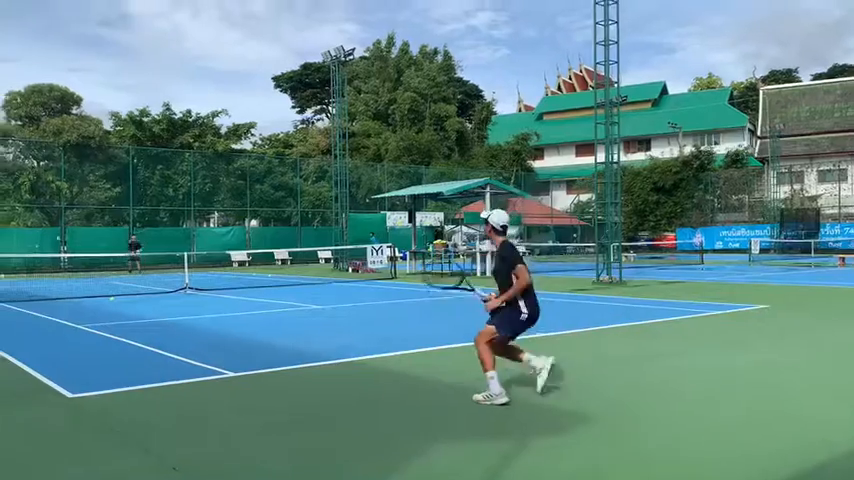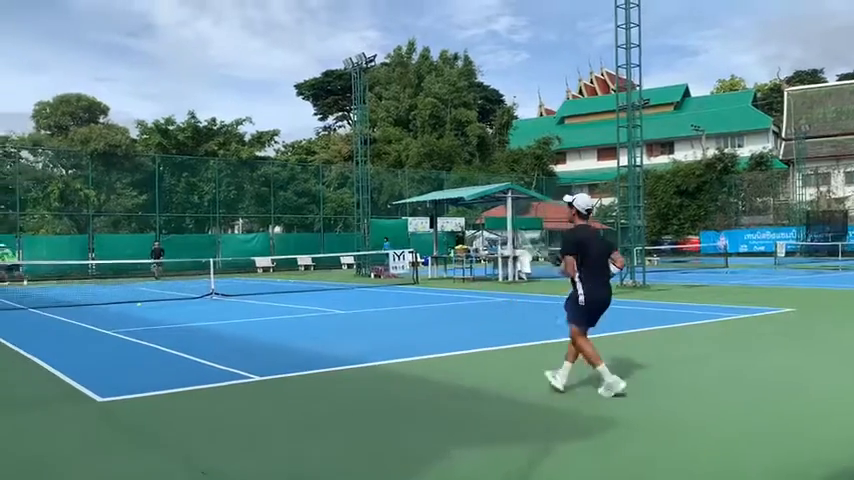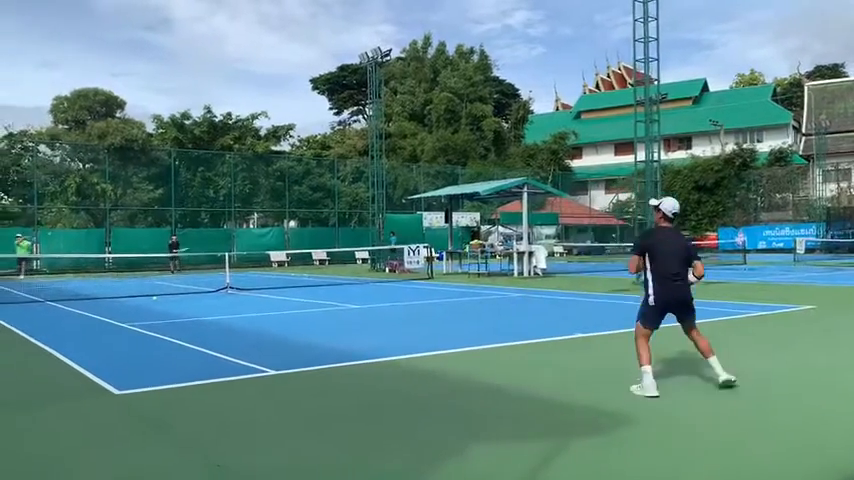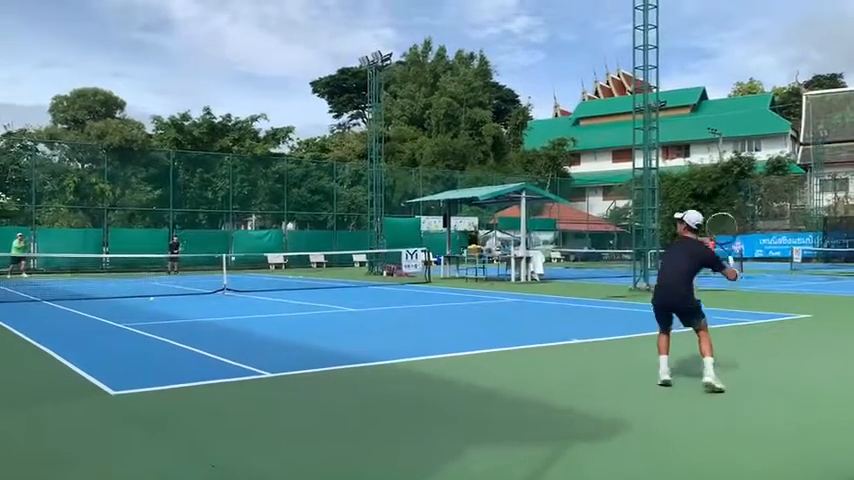
dt=0.5s
person 1, frame 1
left shoulder: (506, 251)
right shoulder: (502, 250)
left elbow: (525, 280)
left wrist: (500, 299)
right wrist: (497, 298)
left hip: (523, 309)
right hip: (519, 308)
left knee: (482, 340)
right knee: (496, 345)
left ankle: (496, 392)
right ankle: (538, 362)
person 1, frame 2
left shoulder: (570, 235)
right shoulder: (599, 235)
left elbow: (569, 271)
right elbow: (619, 262)
left wrist: (562, 268)
left hip: (586, 294)
right hip: (604, 294)
left knee: (579, 337)
right knee: (577, 333)
left ankle: (610, 380)
right ankle: (562, 376)
person 1, frame 3
left shoulder: (647, 236)
right shoulder: (683, 241)
left elbow: (633, 269)
right elbow: (699, 272)
left hip: (658, 294)
right hip: (682, 295)
left knee: (641, 336)
right knee: (693, 332)
left ankle: (648, 383)
right ankle: (720, 373)
person 1, frame 4
left shoulder: (673, 244)
right shoulder: (704, 251)
right elbow: (731, 276)
right wrist: (732, 267)
left hip: (660, 297)
right hip: (683, 298)
left knee: (664, 332)
right knee: (702, 333)
left ankle: (664, 371)
right ankle: (710, 375)
